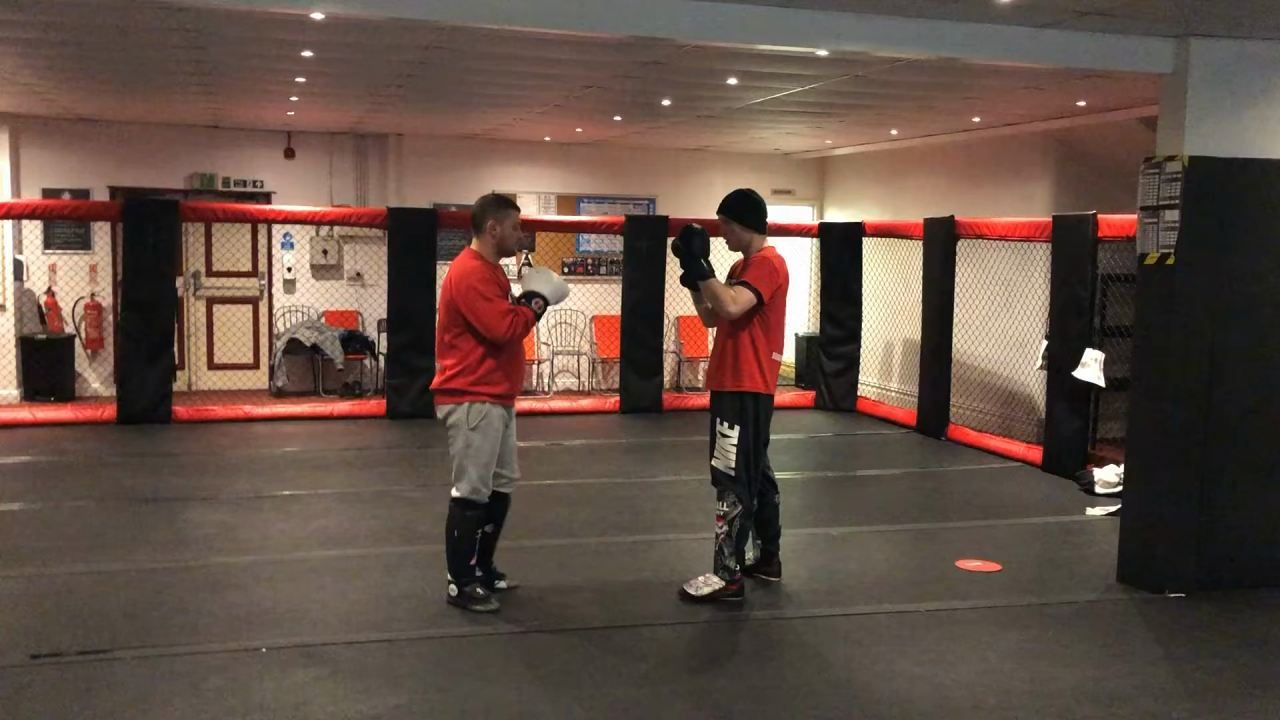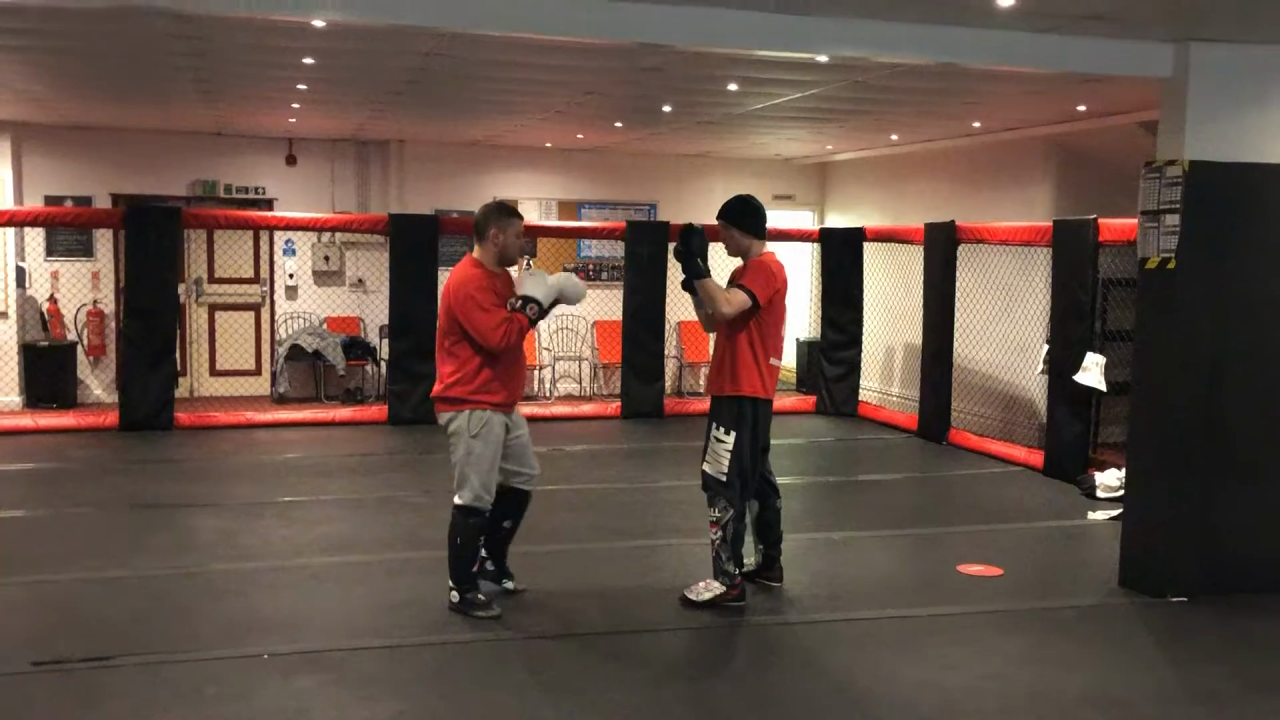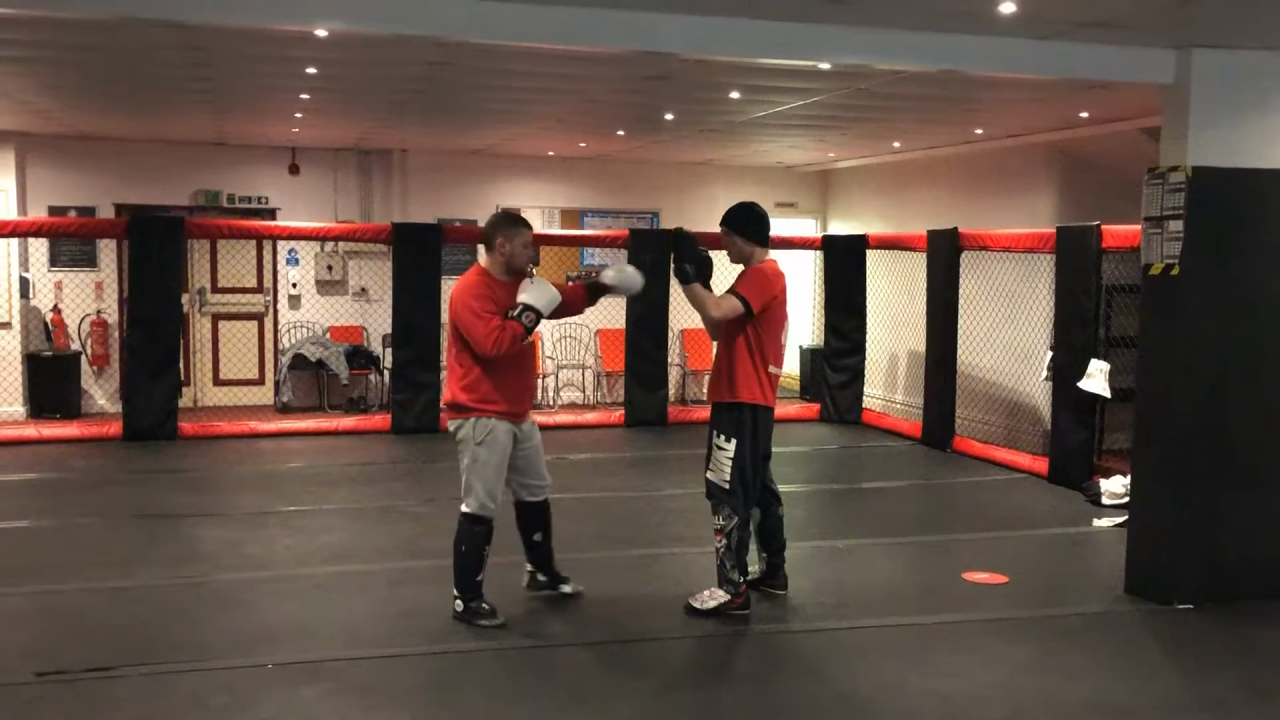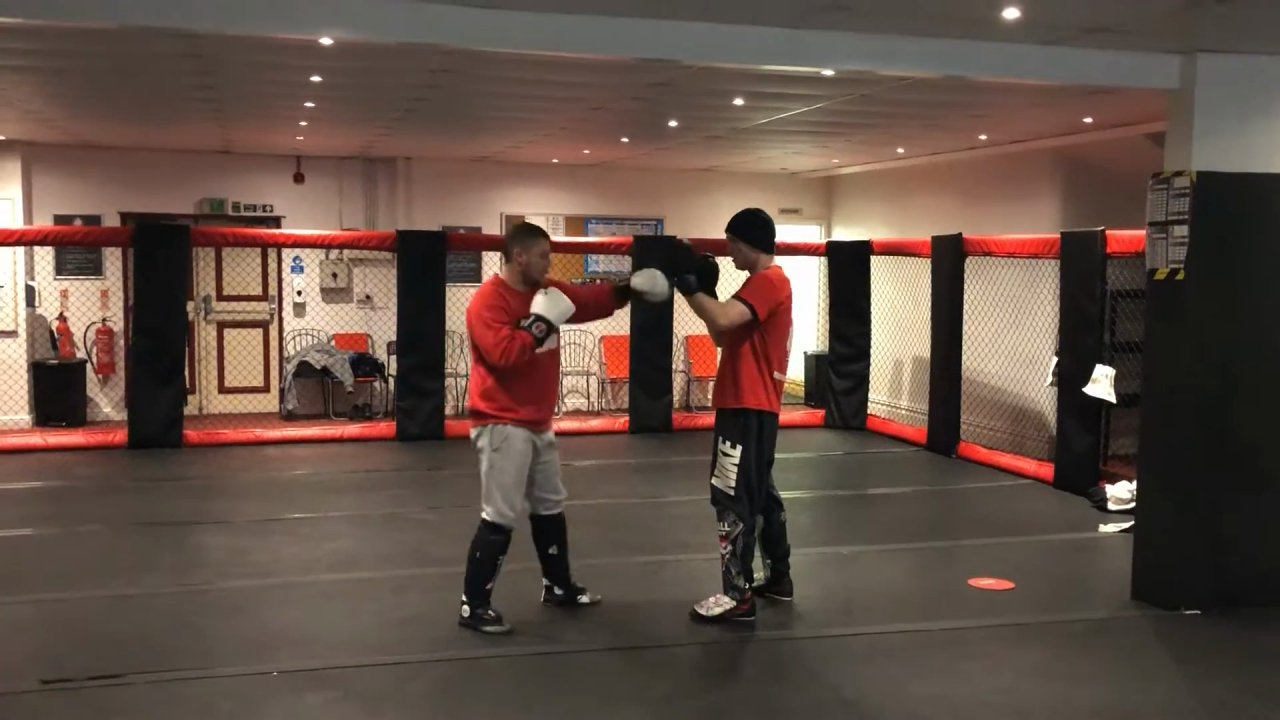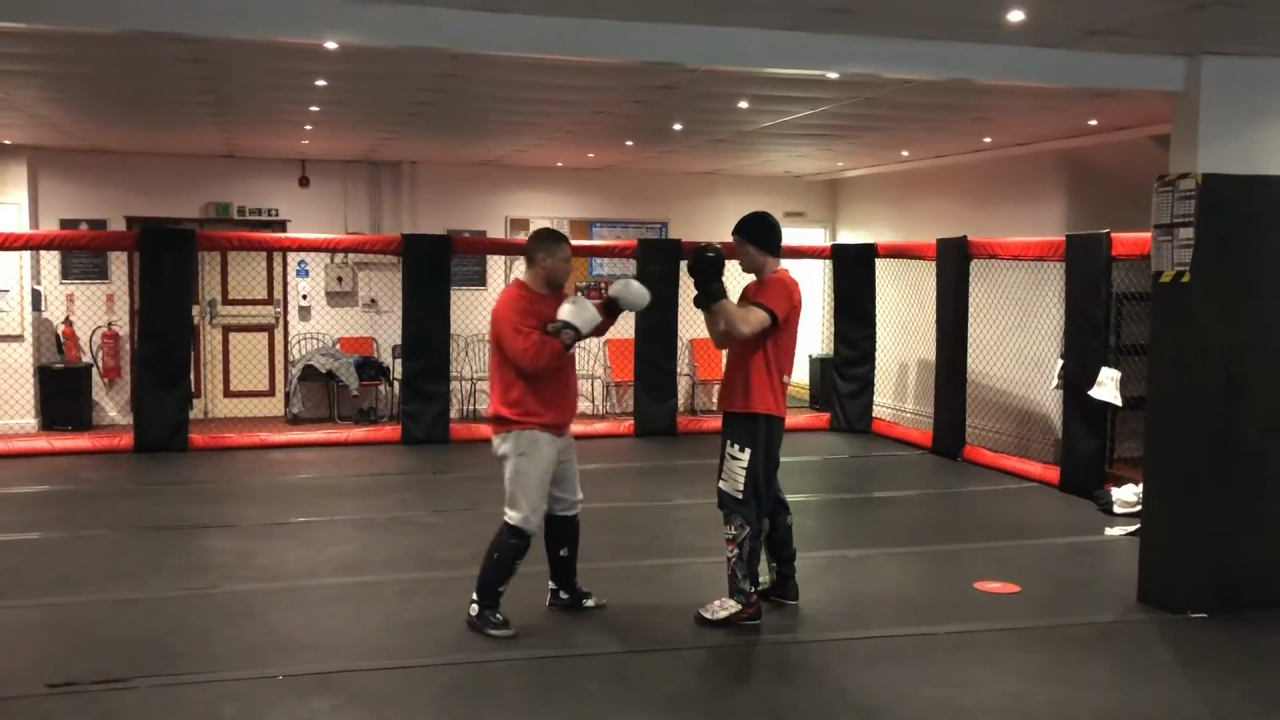
dt=0.2s
person 1, frame 1
left shoulder: (488, 269)
right shoulder: (469, 274)
right elbow: (505, 329)
left wrist: (532, 297)
right wrist: (537, 299)
left hip: (497, 399)
right hip: (472, 402)
left knee: (502, 486)
right knee: (471, 493)
left ankle: (481, 567)
right ankle: (460, 584)
person 1, frame 2
left shoulder: (499, 276)
right shoulder: (467, 282)
left elbow: (512, 317)
right elbow: (498, 337)
left wrist: (548, 296)
right wrist: (531, 302)
left hip: (502, 404)
right hip: (473, 407)
left knee: (522, 476)
right knee: (474, 499)
left ankle: (491, 560)
right ankle: (462, 590)
person 1, frame 3
left shoulder: (520, 282)
right shoulder: (471, 291)
left elbow: (564, 300)
right elbow: (493, 344)
left wrist: (601, 284)
right wrist: (530, 311)
left hip: (516, 413)
right hip: (482, 416)
left knee: (534, 493)
right knee: (480, 508)
left ankle: (543, 573)
right ankle: (467, 599)
person 1, frame 4
left shoulder: (545, 291)
right shoulder: (487, 301)
left elbow: (591, 300)
right elbow: (503, 354)
left wrist: (630, 287)
right wrist: (542, 322)
left hip: (537, 424)
right hip: (502, 425)
left knee: (550, 507)
right knee: (500, 517)
left ankle: (558, 586)
right ankle: (474, 604)
person 1, frame 5
left shoulder: (553, 297)
right shoulder: (512, 304)
left elbow: (584, 323)
right elbow: (532, 360)
left wrist: (612, 302)
right wrist: (569, 327)
left hip: (553, 428)
right hip: (526, 430)
left knee: (567, 508)
right knee: (524, 520)
left ankle: (564, 590)
right ankle: (482, 606)
person 2, frame 1
left shoulder: (767, 264)
right shoulder: (743, 266)
left elbow: (731, 308)
right elbow: (712, 317)
left wrist: (700, 264)
right wrist: (692, 275)
left hip: (744, 388)
right hip: (741, 386)
left knee: (731, 478)
right knee: (755, 473)
left ankle: (728, 575)
right ankle: (767, 559)
person 2, frame 2
left shoulder: (764, 268)
right shoulder: (746, 270)
left elbow: (725, 308)
right elbow: (712, 322)
left wrist: (696, 267)
right wrist: (694, 278)
left hip: (742, 394)
right hip: (747, 393)
left knee: (723, 482)
right knee: (756, 478)
left ankle: (729, 580)
right ankle: (769, 564)
person 2, frame 3
left shoulder: (762, 276)
right shoulder: (754, 277)
left elbow: (715, 311)
right elbow: (718, 330)
left wrist: (684, 271)
right wrist: (701, 282)
left hip: (742, 401)
right hip: (751, 400)
left knee: (726, 490)
right knee: (758, 485)
left ankle: (732, 588)
right ankle: (773, 571)
person 2, frame 4
left shoulder: (768, 282)
right shoulder: (758, 284)
left elbow: (721, 320)
right elbow: (723, 336)
left wrist: (688, 283)
right wrist: (704, 288)
left hip: (747, 407)
right hip: (753, 406)
left knee: (732, 496)
right knee: (760, 492)
left ankle: (738, 595)
right ankle: (778, 578)
person 2, frame 5
left shoulder: (779, 285)
right shoulder: (753, 288)
left elbow: (745, 329)
right elbow: (722, 339)
left wrist: (713, 289)
right wrist: (707, 295)
left hip: (755, 410)
right hip: (750, 408)
left knee: (739, 500)
right knee: (766, 495)
left ankle: (744, 598)
right ankle: (784, 581)
